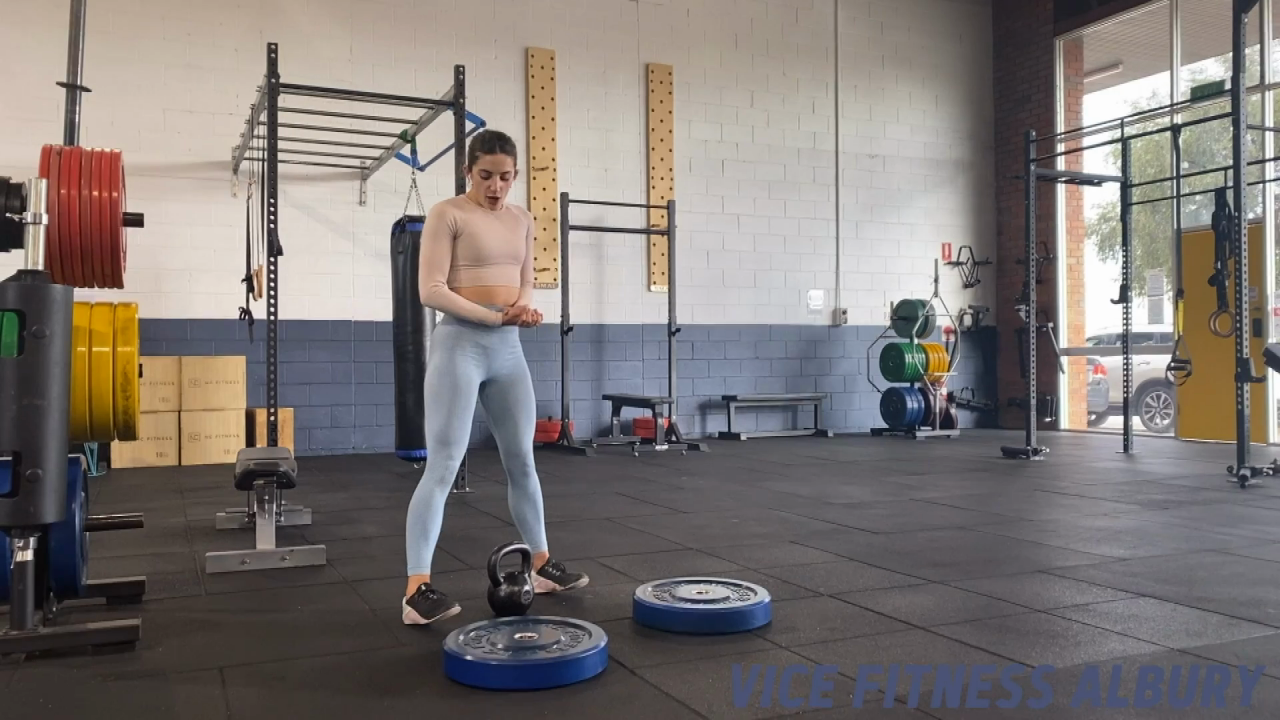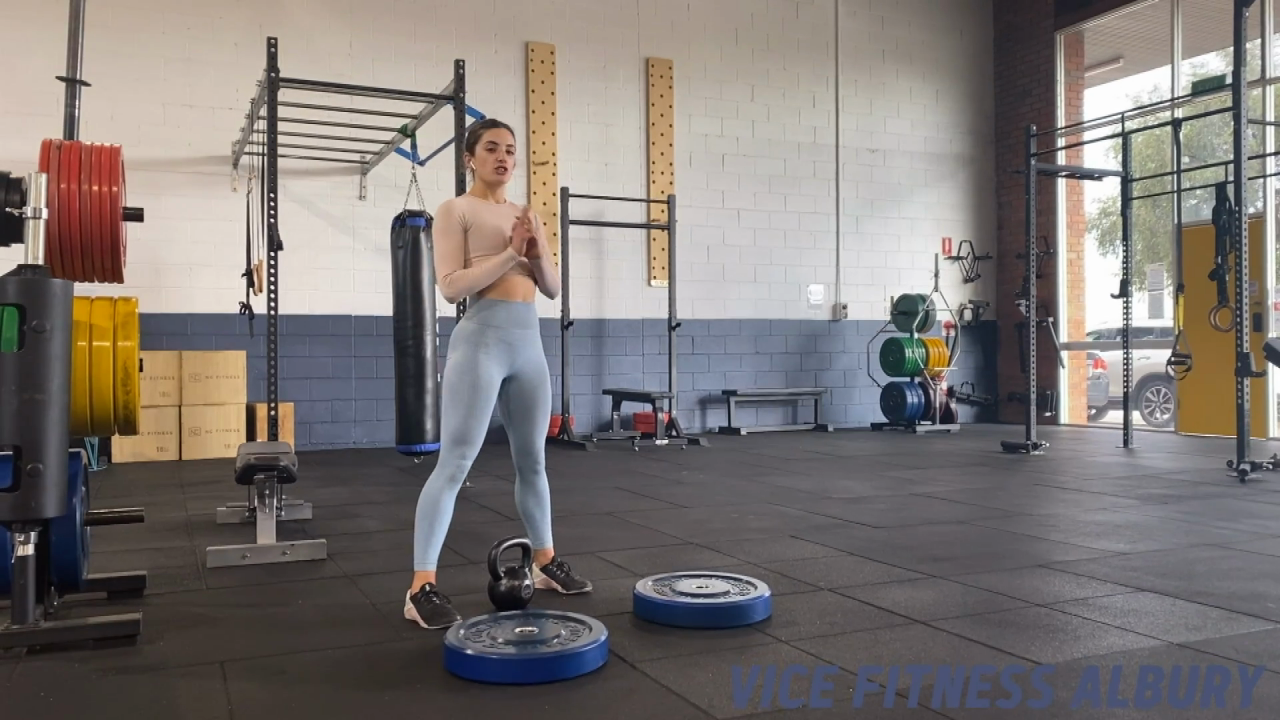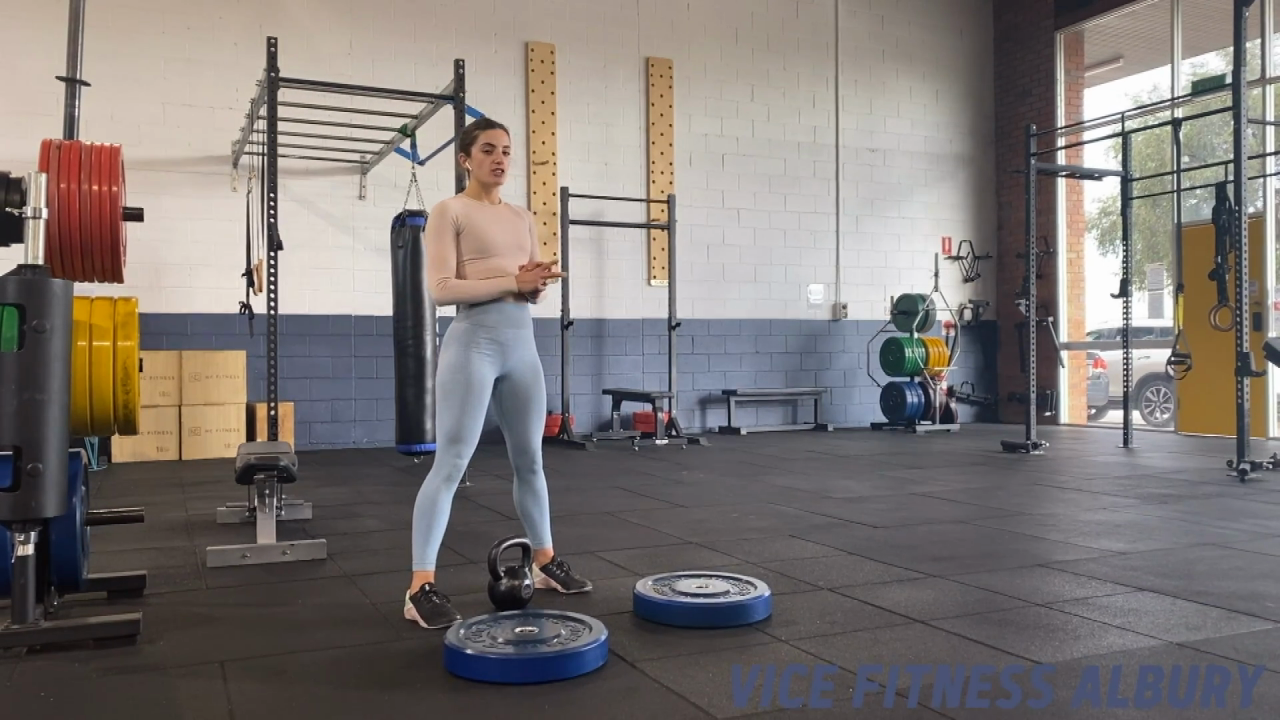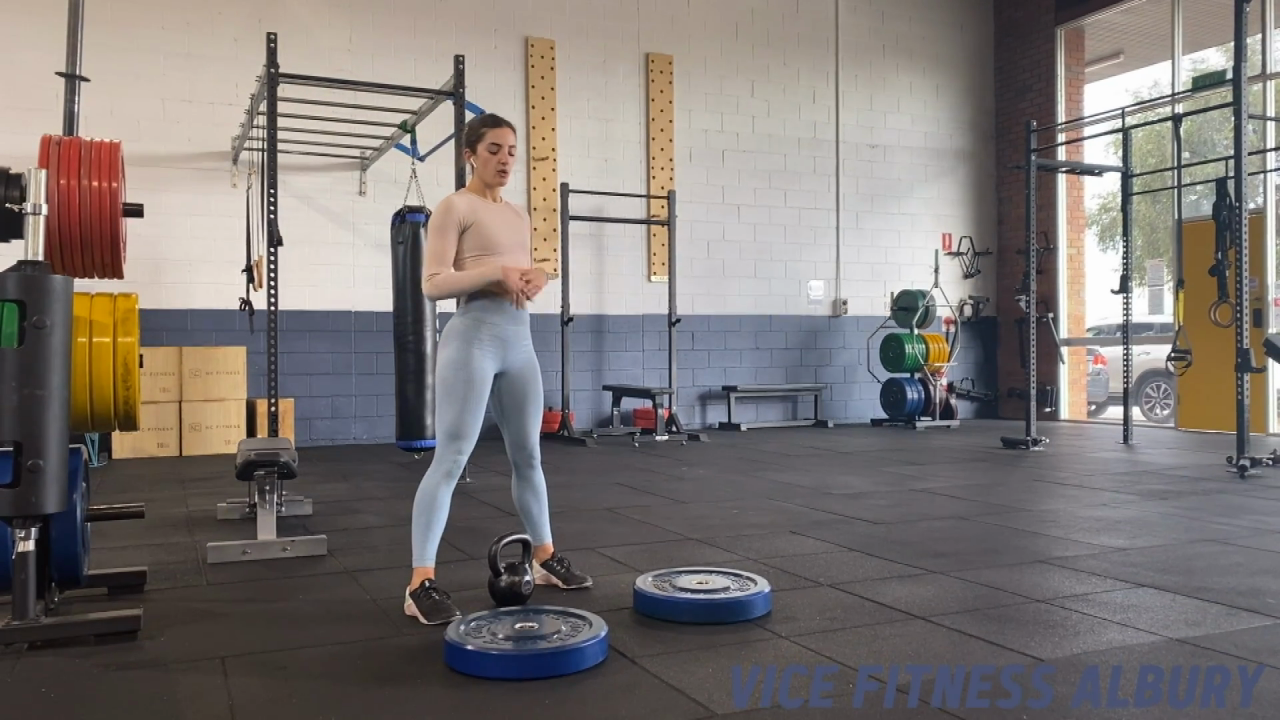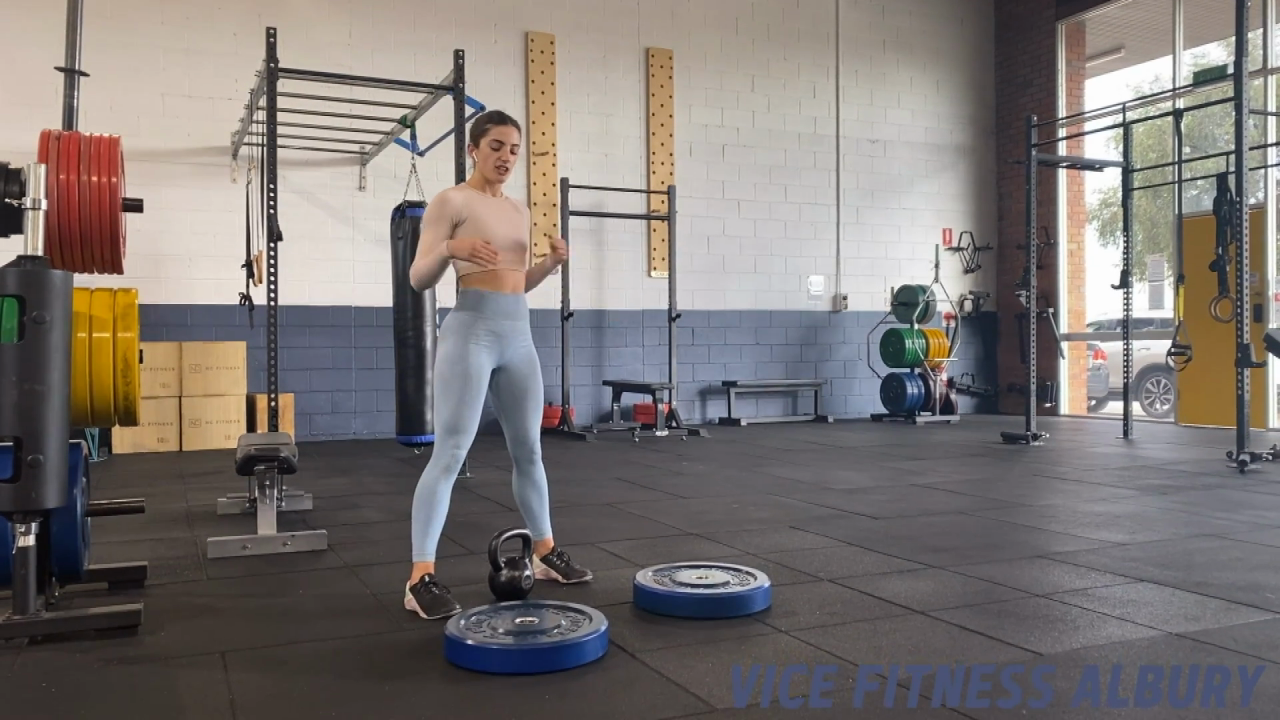
dt=1s
person 1, frame 1
left shoulder: (520, 219)
right shoulder: (446, 214)
right elbow: (431, 290)
left wrist: (522, 307)
right wrist: (493, 317)
left hip: (508, 349)
right hip: (459, 344)
left knee: (521, 461)
right knee: (442, 465)
left ankle: (542, 564)
right ankle: (417, 590)
person 1, frame 2
left shoulder: (526, 215)
right shoulder: (455, 210)
left elbow: (553, 287)
right elbow: (451, 286)
left wrist: (537, 252)
right wrist: (511, 252)
left hip: (528, 341)
right hip: (482, 338)
left knee: (533, 460)
right knee: (455, 463)
left ankle: (545, 561)
right ankle: (421, 587)
person 1, frame 3
left shoulder: (522, 217)
right shoulder: (449, 211)
right elbow: (441, 289)
left wrist: (535, 283)
right wrist: (511, 281)
left hip: (521, 342)
right hip: (473, 341)
left knee: (529, 460)
right knee: (451, 464)
left ankle: (545, 560)
right ankle: (421, 586)
person 1, frame 4
left shoulder: (518, 214)
right shoulder: (454, 207)
right elbow: (432, 283)
left wrist: (533, 281)
right wrist: (494, 274)
left hip: (518, 339)
right hip: (473, 336)
left knee: (528, 456)
right knee: (451, 459)
left ankle: (545, 557)
right ankle: (421, 582)
person 1, frame 5
left shoulder: (519, 210)
right shoulder: (450, 201)
right elbow: (418, 278)
left wrist: (553, 261)
right wrist: (450, 250)
left hip: (517, 333)
right hip: (470, 330)
left knee: (528, 449)
right knee: (450, 454)
left ankle: (545, 551)
right ankle: (421, 576)
